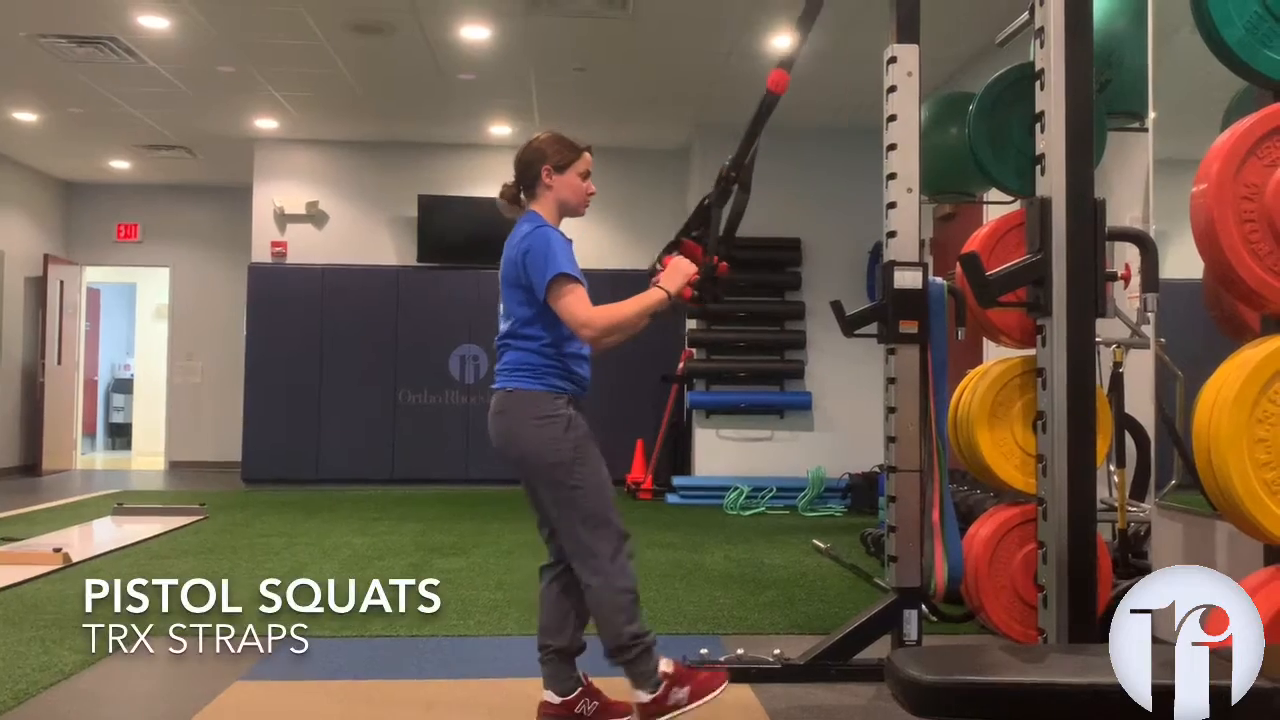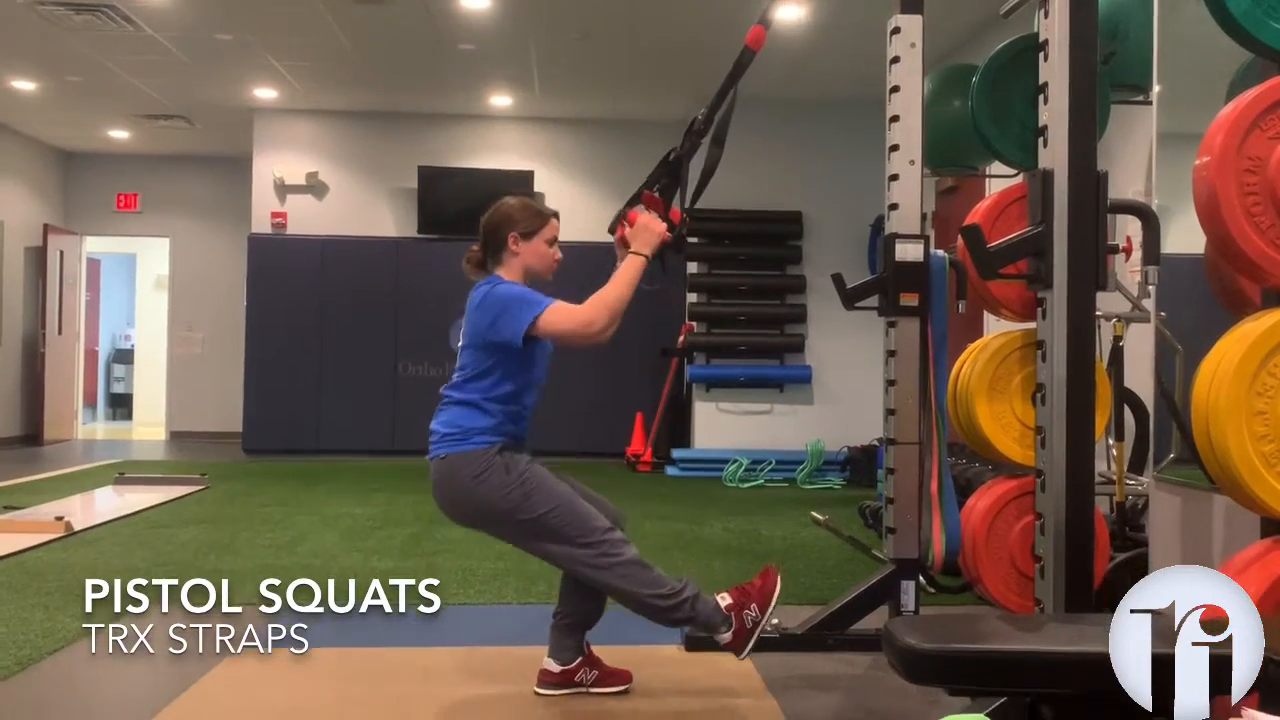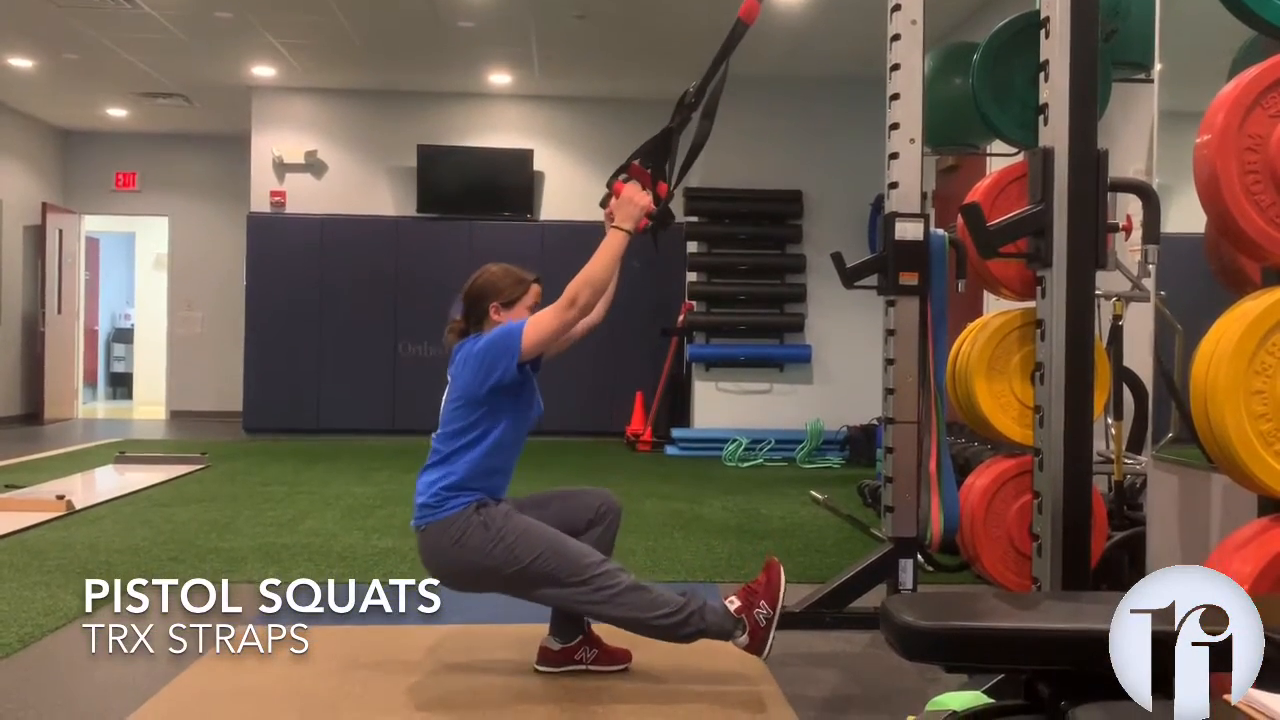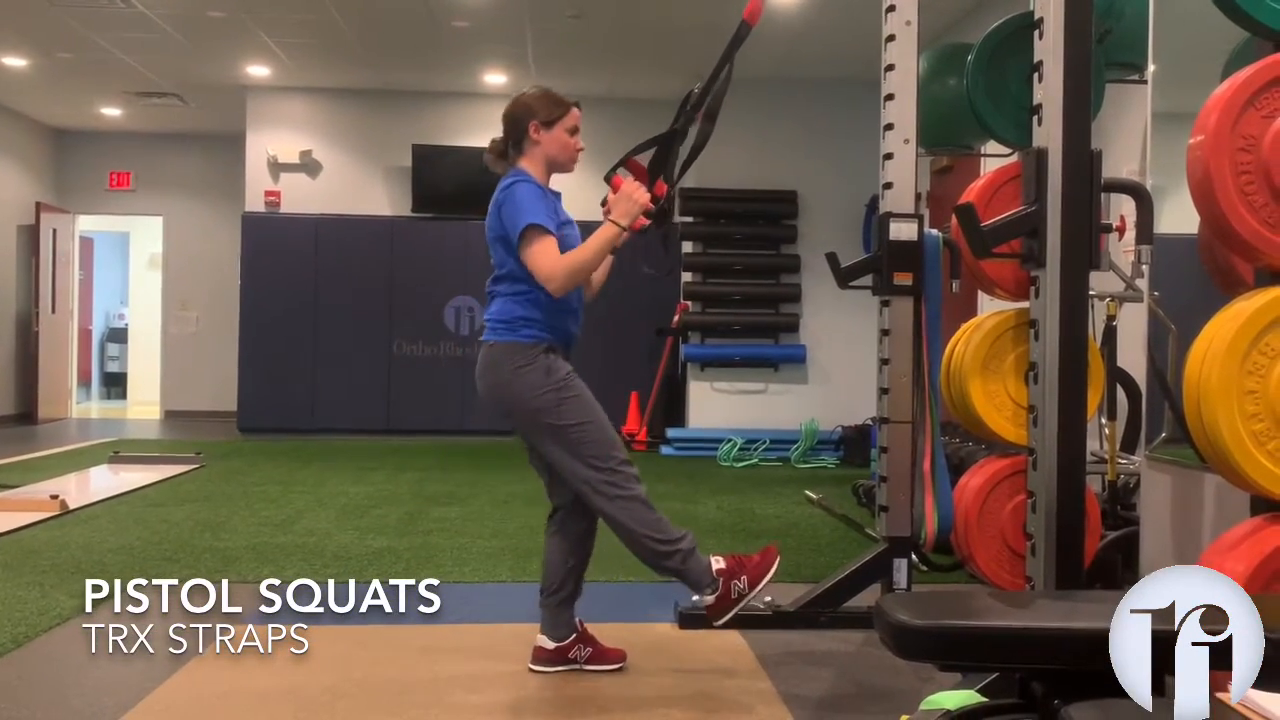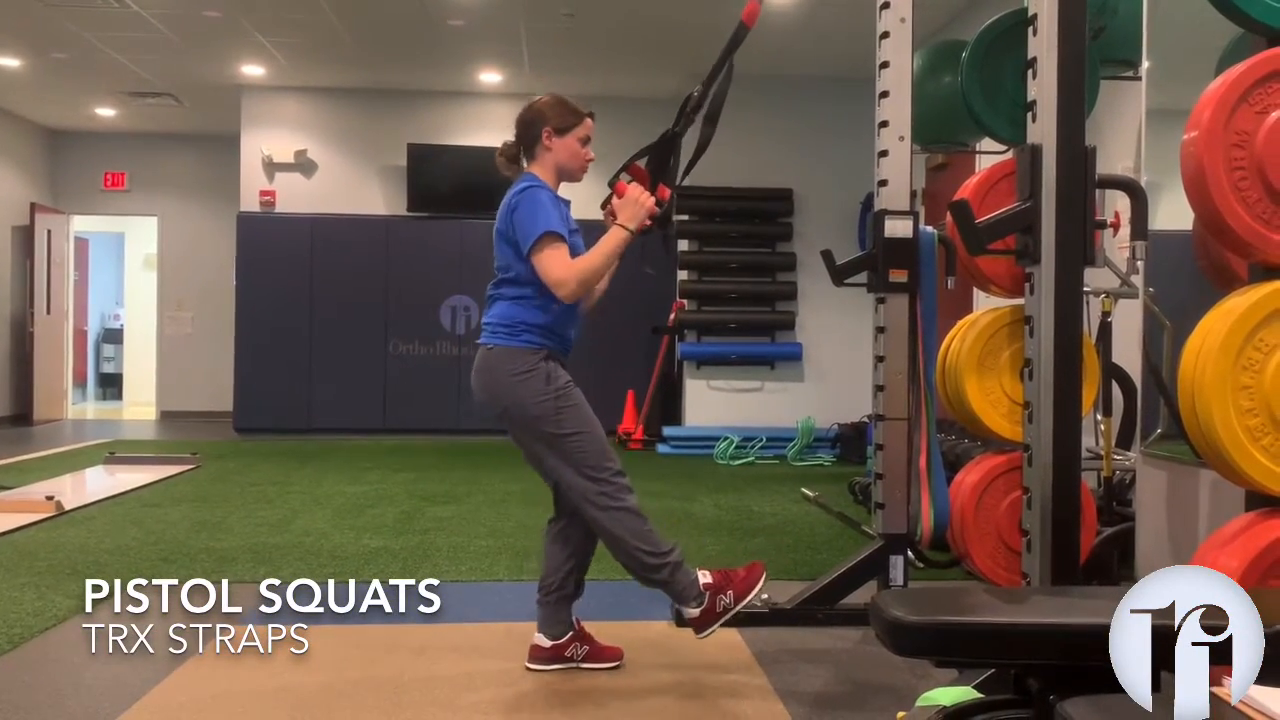
dt=1s
person 1, frame 1
left shoulder: (533, 239)
right shoulder: (541, 239)
left elbow: (588, 337)
right elbow: (587, 323)
left wrist: (655, 299)
right wrist: (665, 289)
left hip: (524, 411)
right hip: (539, 410)
left knee: (571, 551)
right knee: (604, 544)
person 1, frame 2
left shoulder: (507, 300)
right shoulder: (499, 298)
left elbow: (596, 329)
right elbow: (591, 323)
left wrist: (624, 259)
right wrist: (641, 251)
left hip: (484, 458)
right hip: (472, 467)
left knee: (599, 527)
right knee: (598, 542)
left ankle: (565, 662)
right ankle: (721, 617)
person 1, frame 3
left shoulder: (500, 357)
right shoulder: (485, 352)
left elbow: (591, 314)
right elbow: (575, 304)
left wrist: (616, 233)
right wrist: (623, 227)
left hip: (472, 515)
right hip: (457, 531)
left knee: (598, 510)
right knee: (592, 574)
left ankle: (565, 642)
right ankle: (733, 620)
person 1, frame 4
left shoulder: (540, 196)
right shoulder: (520, 193)
left elbow: (582, 287)
right elbow: (555, 278)
left wrist: (615, 233)
right wrist: (617, 221)
left hip: (526, 363)
right hip: (525, 362)
left knee: (577, 497)
right knee: (611, 478)
left ankle: (558, 638)
right ankle: (711, 581)
person 1, frame 5
left shoulder: (545, 203)
right shoulder: (532, 198)
left elbow: (587, 293)
right elbow: (567, 285)
left wrist: (618, 231)
right wrist: (625, 226)
left hip: (516, 369)
right hip: (520, 368)
left knee: (580, 500)
right knee: (604, 487)
left ankle: (555, 634)
right ankle: (695, 594)
